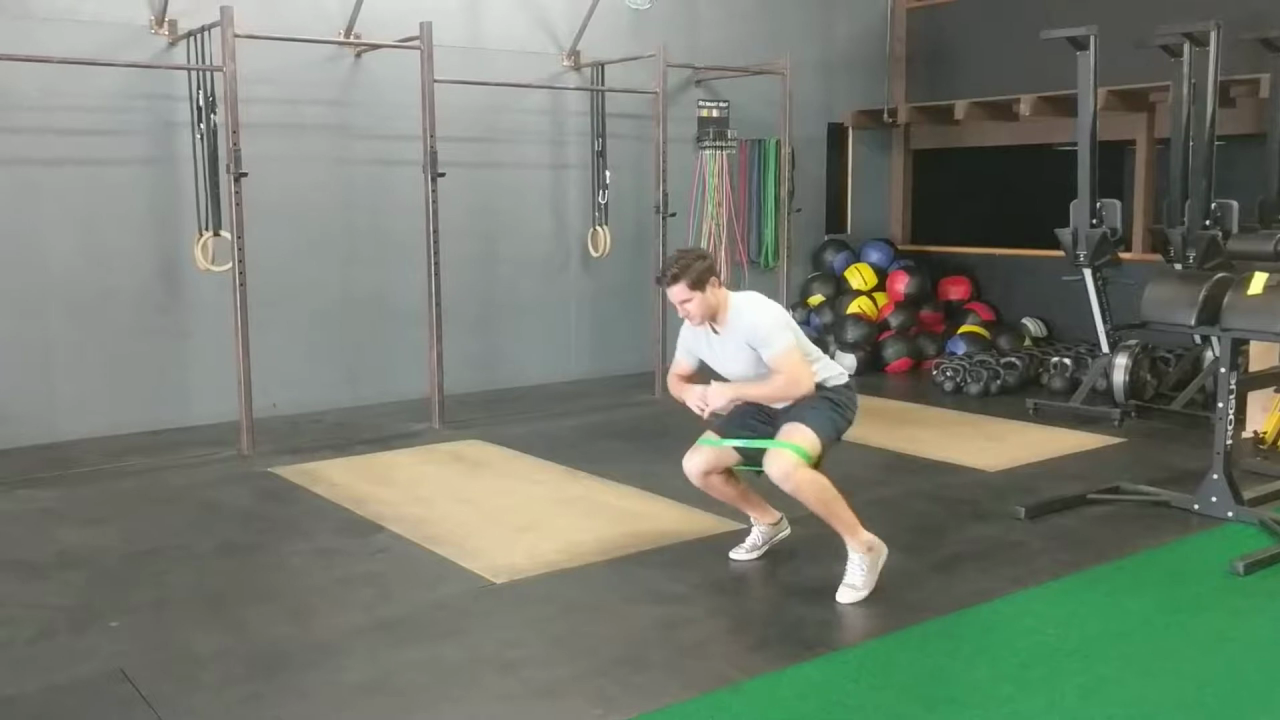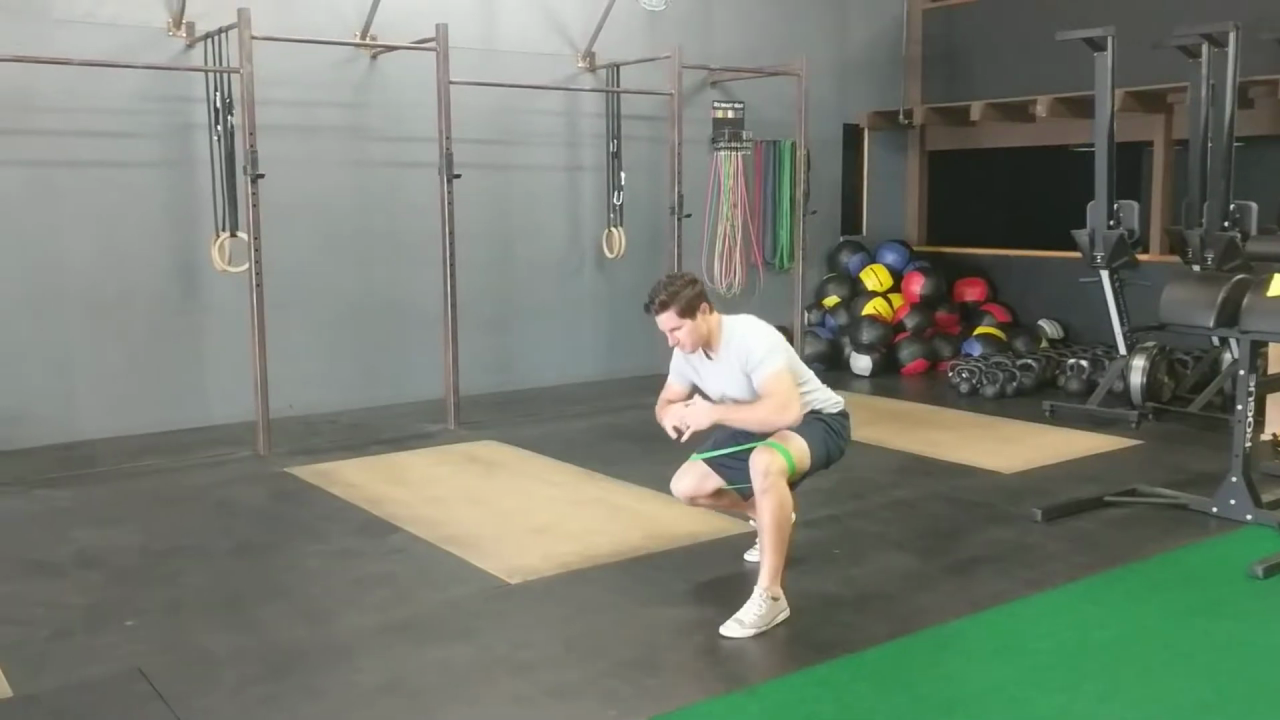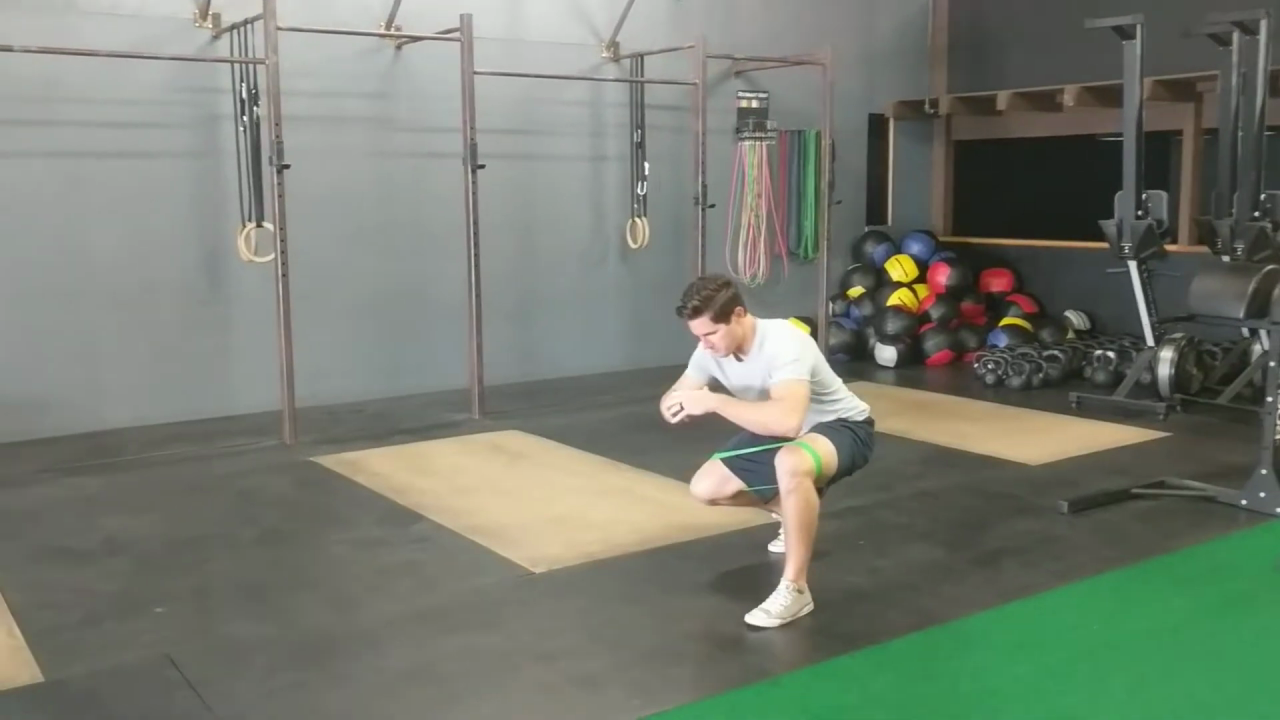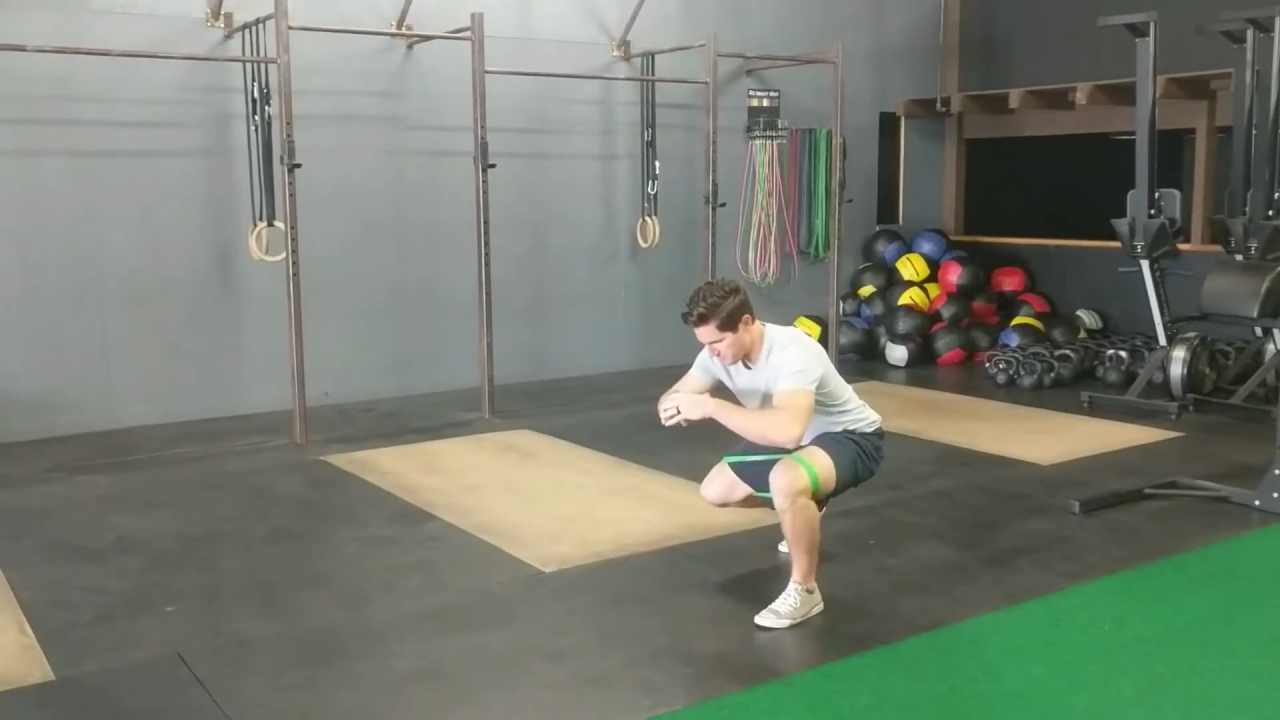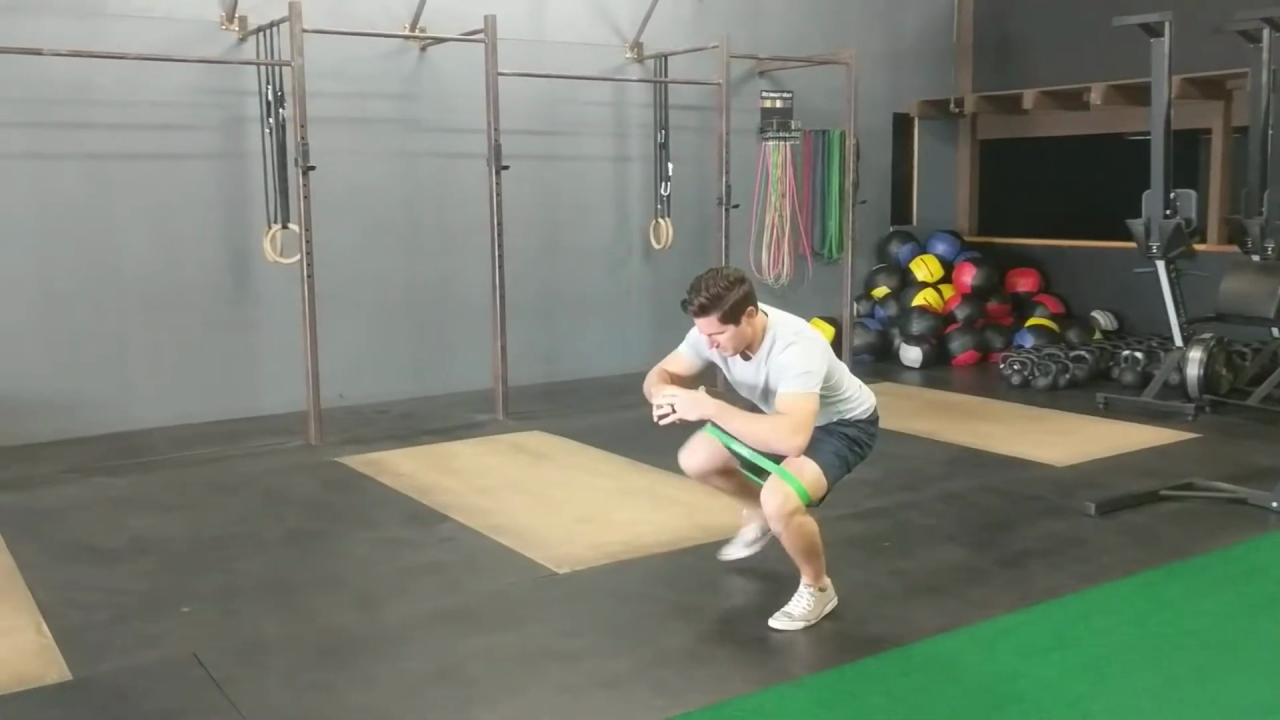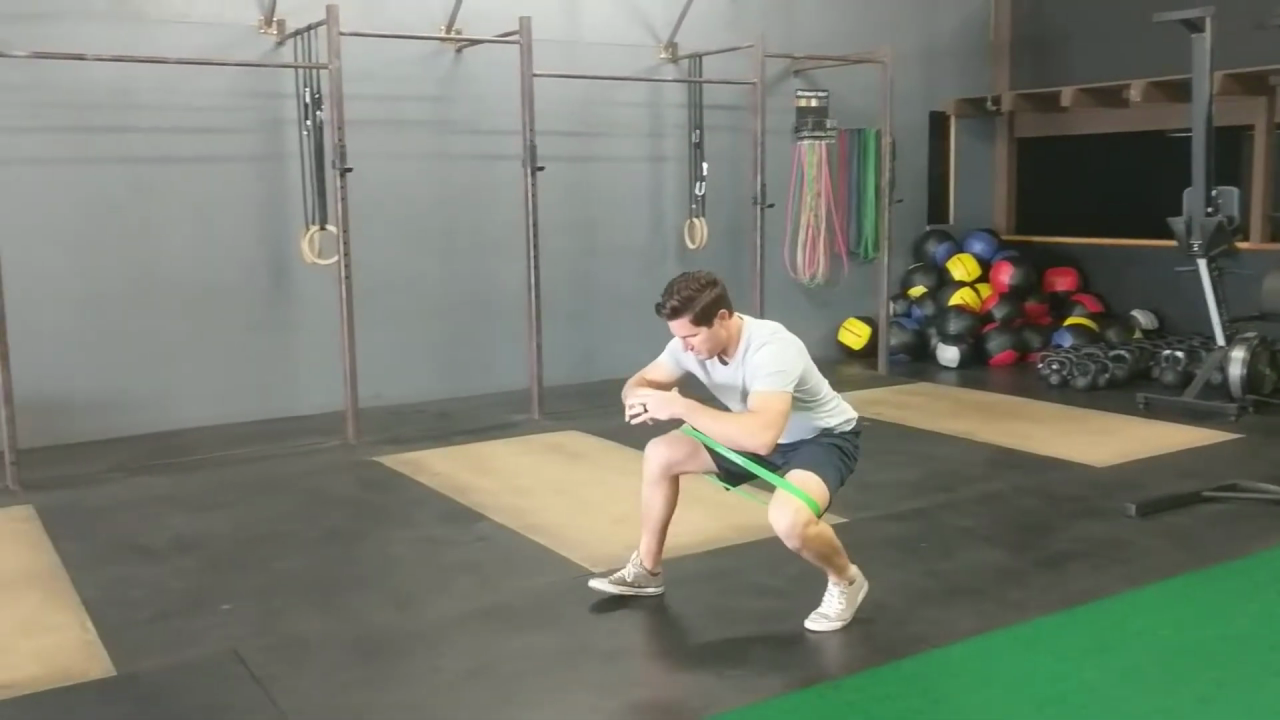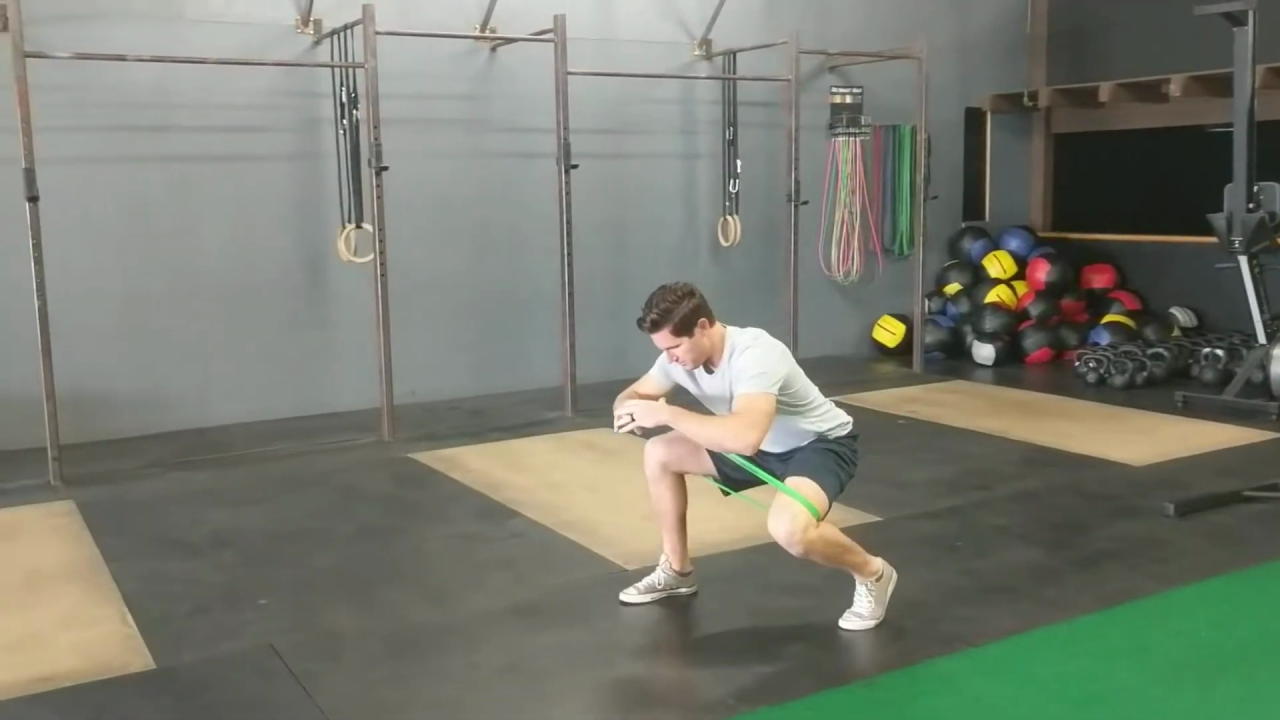
dt=0.5s
person 1, frame 1
left shoulder: (757, 315)
right shoulder: (694, 330)
left elbow: (799, 382)
right elbow: (677, 378)
left wrist: (733, 392)
right wrist: (691, 393)
left hip: (824, 394)
right hip: (770, 405)
left knee: (779, 466)
right knee: (697, 465)
left ankle: (864, 547)
right ankle: (767, 521)
person 1, frame 2
left shoulder: (752, 338)
right shoulder: (687, 353)
left elbow: (787, 411)
right elbow: (666, 401)
left wrist: (716, 412)
right wrist: (671, 414)
left hip: (819, 419)
right hip: (761, 427)
left knee: (764, 464)
right knee: (686, 487)
left ankle: (770, 596)
right ankle: (771, 517)
person 1, frame 3
left shoulder: (784, 344)
right shoulder: (712, 349)
left elbow: (789, 420)
right elbow: (674, 395)
left wrist: (714, 402)
right wrist: (676, 406)
left hip: (844, 428)
right hip: (783, 433)
left knee: (791, 464)
right knee: (706, 488)
left ankle: (795, 589)
right ankle: (797, 511)
person 1, frame 4
left shoulder: (792, 354)
right shoulder: (721, 351)
left elbow: (788, 432)
right elbow: (674, 396)
left wrist: (712, 406)
right wrist: (674, 407)
left hip: (852, 439)
right hip: (794, 440)
left knee: (786, 480)
right knee: (716, 491)
left ankle: (804, 590)
right ankle: (806, 513)
person 1, frame 5
left shoulder: (796, 348)
right shoulder: (716, 329)
left elbow: (793, 439)
right elbow: (661, 374)
left wrist: (710, 408)
right wrist: (664, 393)
left hip: (843, 424)
right hip: (780, 411)
left knee: (778, 501)
right knee: (695, 461)
left ankle: (817, 588)
right ankle: (758, 518)
person 1, frame 6
left shoulder: (771, 350)
right shoulder: (695, 338)
left elbow: (761, 437)
right elbow: (643, 380)
left wrist: (681, 407)
right wrist: (640, 397)
left hip: (825, 437)
right hip: (761, 431)
left knee: (788, 519)
right knee: (660, 454)
left ankle: (845, 582)
right ankle: (646, 568)
person 1, frame 7
left shoulder: (755, 355)
right shoulder: (680, 353)
left elbow: (745, 439)
right elbow: (631, 395)
left wrist: (667, 414)
right wrist: (628, 410)
left hip: (822, 443)
right hip: (764, 445)
left knee: (788, 528)
right knee: (659, 454)
left ankle: (872, 575)
right ankle: (676, 569)
